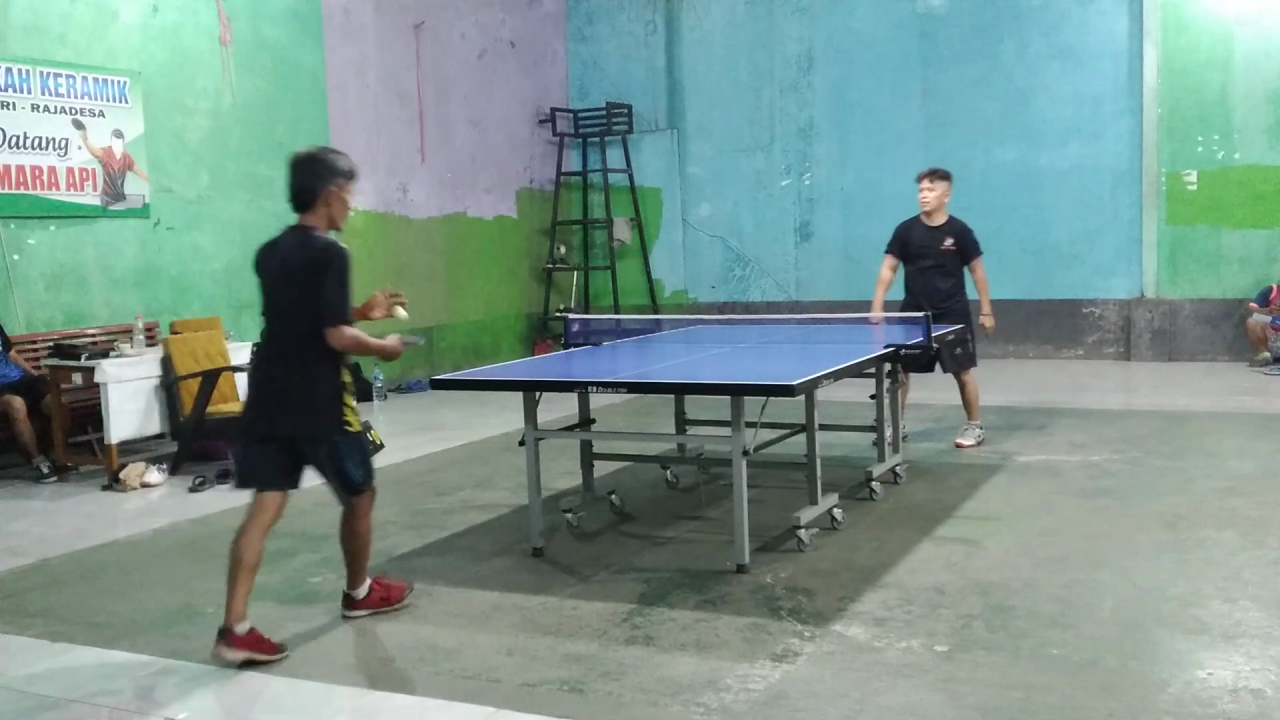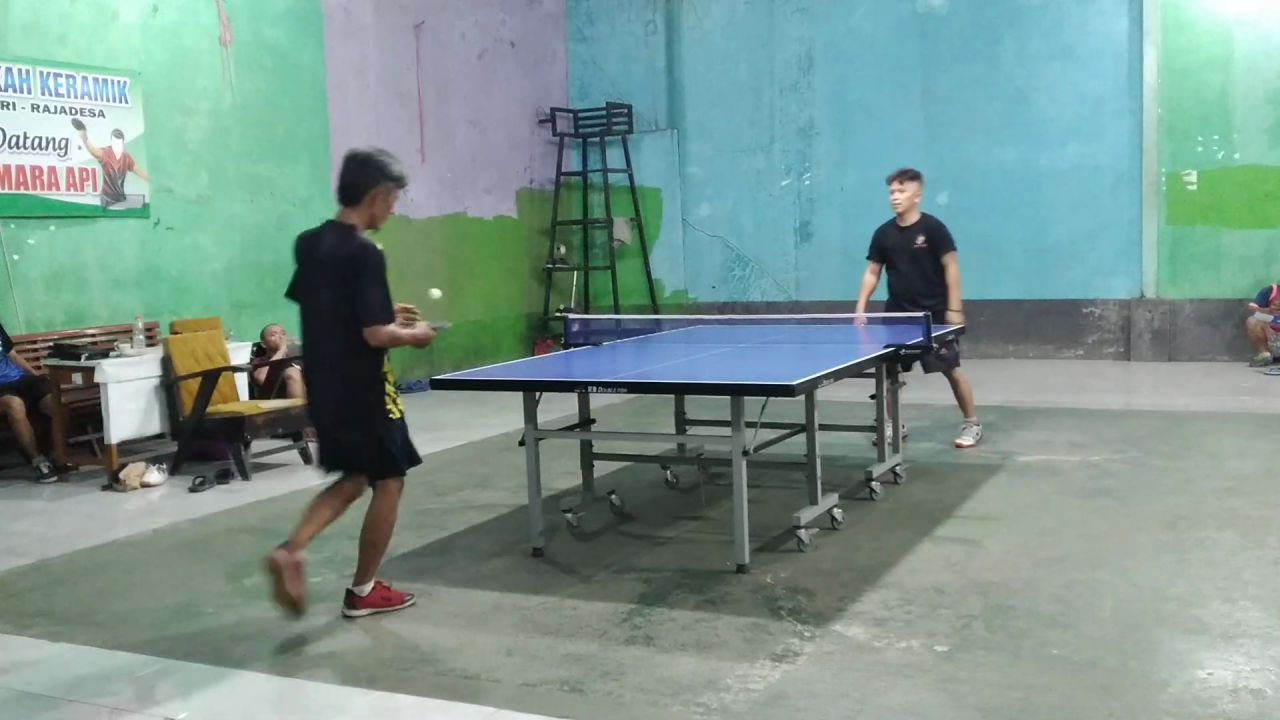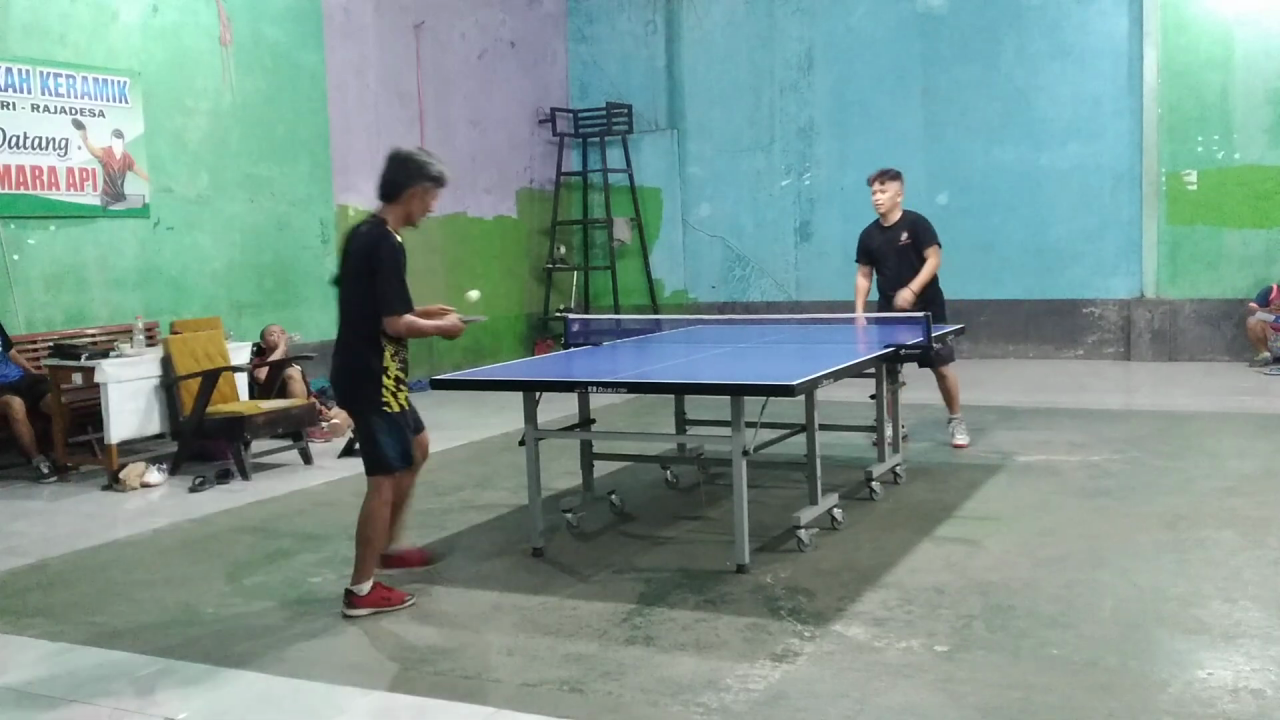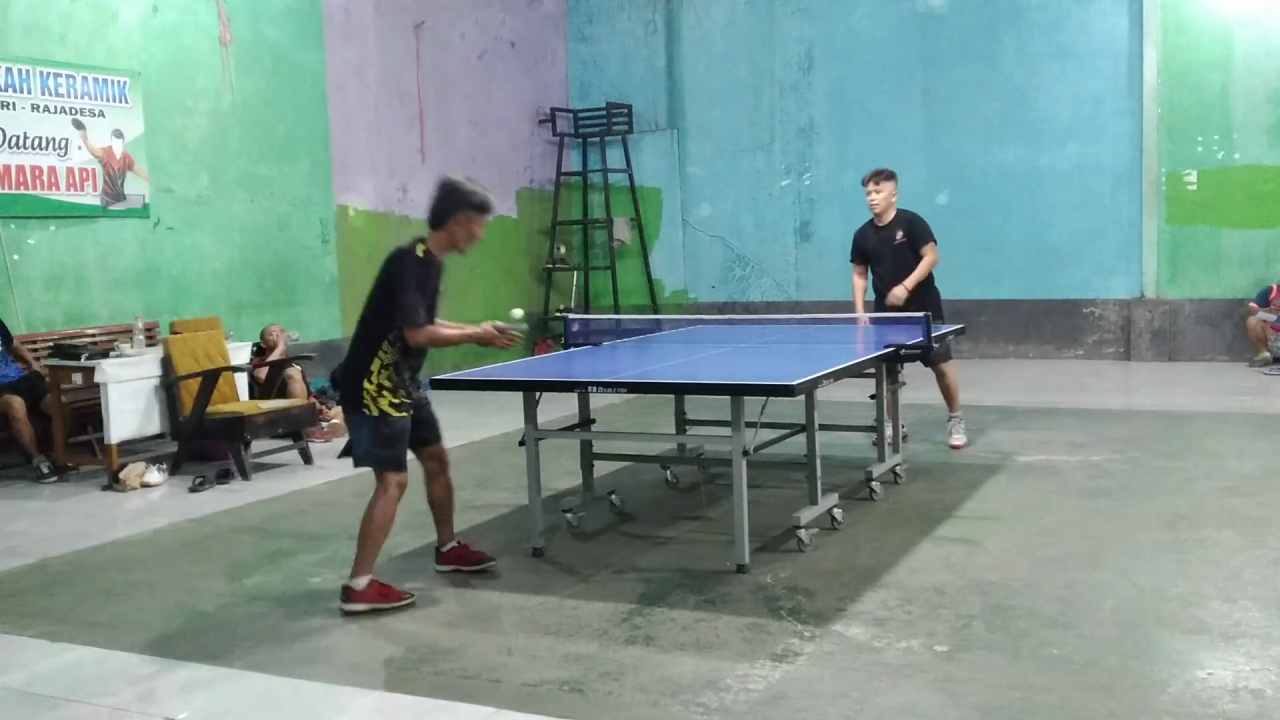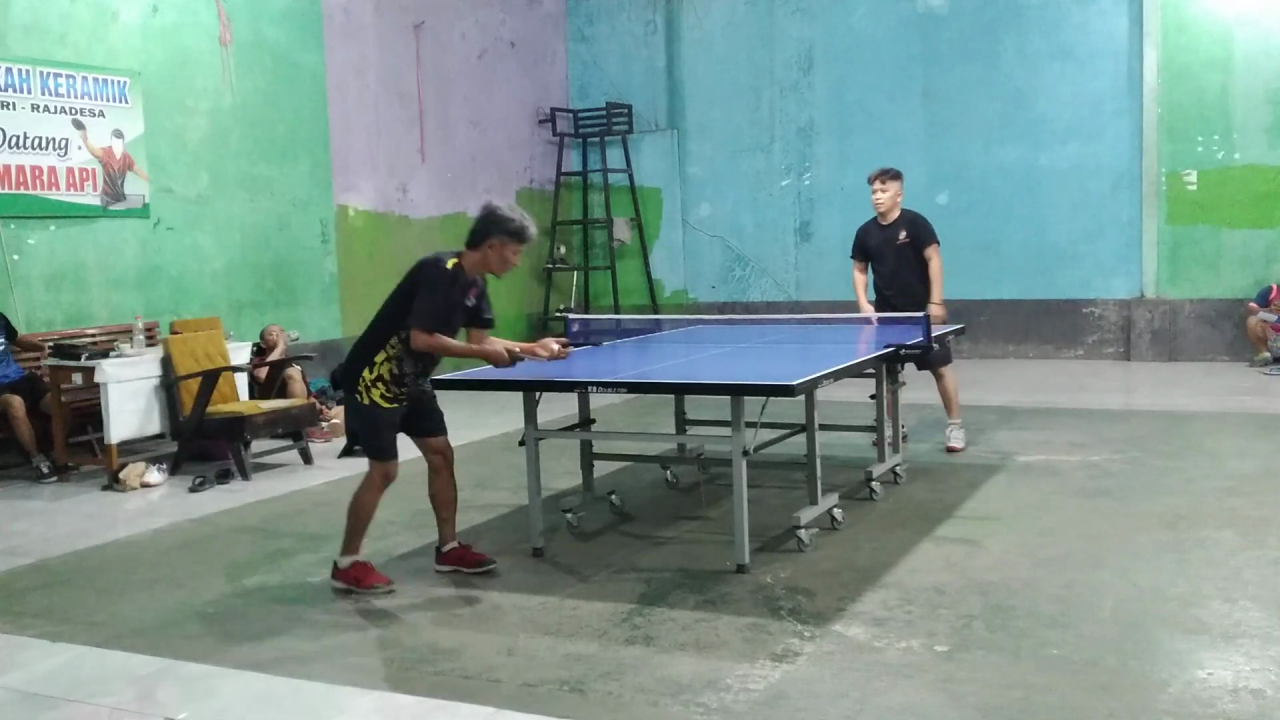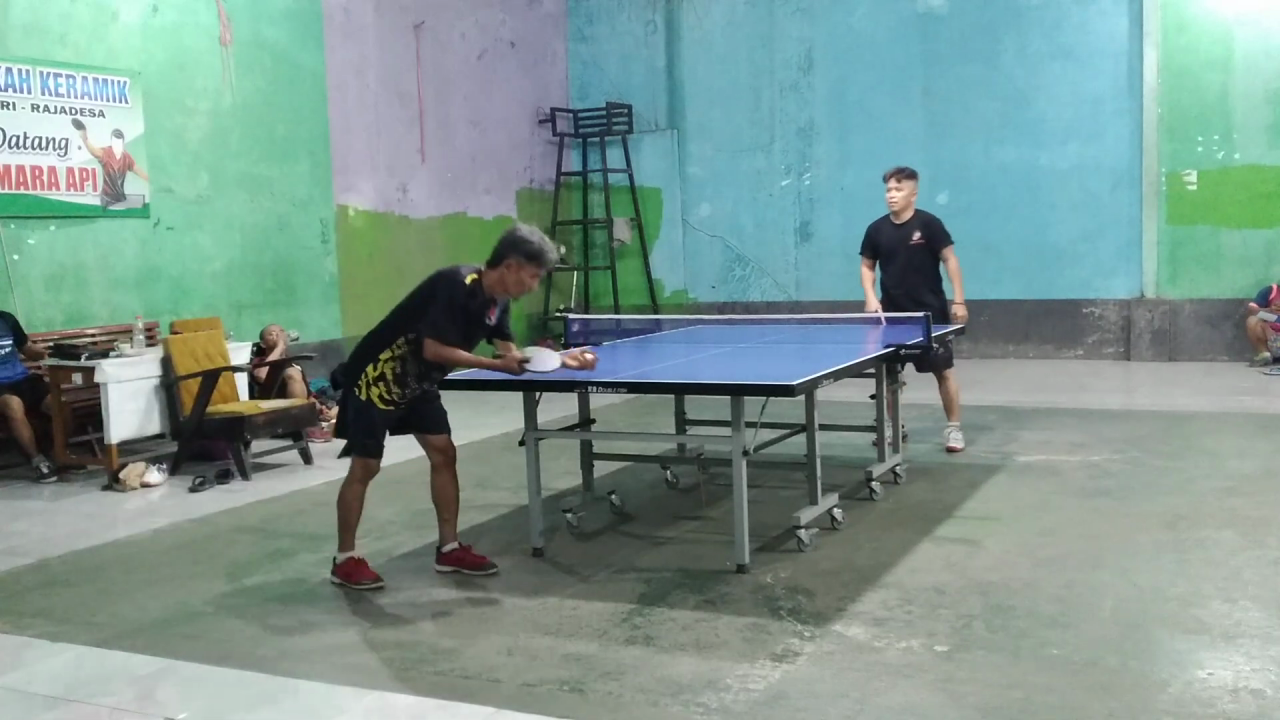
dt=0.2s
person 1, frame 1
left shoulder: (271, 252)
right shoulder: (328, 253)
right elbow: (335, 337)
left wrist: (359, 311)
right wrist: (382, 346)
left hip: (268, 401)
right hip: (320, 404)
left knee: (265, 508)
right knee: (360, 496)
left ankle: (235, 627)
right ankle: (359, 593)
person 1, frame 2
left shoulder: (309, 244)
right shoulder: (365, 253)
right elbow: (373, 334)
left wrist: (385, 313)
right wrist: (414, 335)
left hip: (323, 389)
right hip: (362, 392)
left knee: (351, 480)
right knee: (389, 482)
left ankle: (289, 552)
right ankle: (363, 590)
person 1, frame 3
left shoulder: (360, 235)
right shoulder: (388, 245)
right elbow: (394, 324)
left wrist: (422, 312)
right wrist: (441, 327)
left hip: (355, 374)
right hip: (374, 379)
left knee: (416, 449)
right knee: (388, 477)
left ankle: (384, 548)
right ankle: (361, 590)
person 1, frame 4
left shoulder: (428, 259)
right shoulder: (412, 261)
right elbow: (416, 334)
left wrist: (479, 330)
right wrist: (474, 336)
left hip: (402, 381)
right hip: (374, 383)
left knee: (436, 459)
right knee: (393, 480)
left ankle: (448, 549)
right ankle: (359, 586)
person 1, frame 5
left shoulder: (474, 284)
right shoulder: (438, 273)
left elbow: (479, 339)
right elbow: (421, 339)
left wrist: (533, 348)
right wrist: (483, 353)
left hip: (412, 379)
right hip: (376, 377)
left knee: (441, 454)
right knee: (383, 470)
left ankle: (448, 548)
right ankle: (347, 564)
person 1, frame 6
left shoulder: (497, 302)
right shoulder: (455, 286)
left elbow: (508, 353)
right elbow: (433, 349)
left wrist: (562, 359)
right wrist: (494, 365)
left hip: (418, 382)
right hip: (378, 376)
left knee: (444, 454)
right knee: (365, 468)
left ankle: (449, 548)
right ankle: (344, 560)
person 2, frame 1
left shoulder: (959, 231)
right shoulder: (906, 230)
left elbow: (977, 270)
right elbow: (888, 268)
left wrist: (986, 310)
right wrist: (877, 305)
left hip: (952, 314)
right hip: (913, 313)
left knee: (962, 370)
right knee: (899, 369)
left ankle: (974, 426)
right ankle: (896, 425)
person 2, frame 2
left shoulder: (933, 228)
right shoulder: (883, 233)
left elbow: (951, 267)
right elbow: (872, 272)
left wrist: (954, 307)
right wrist: (860, 307)
left hip: (934, 312)
right hip: (898, 312)
left knee: (951, 369)
left ankle: (971, 424)
right ankle: (893, 425)
person 2, frame 3
left shoulder: (916, 223)
right shoulder: (868, 235)
left elbow: (934, 260)
right elbow: (864, 275)
left wrist: (912, 290)
right wrist: (859, 311)
left hip: (926, 308)
right hip: (889, 312)
left knee: (941, 366)
left ankle: (956, 420)
right ankle: (894, 424)
person 2, frame 4
left shoulder: (911, 222)
right shoulder: (863, 235)
left elbow: (931, 257)
right elbow: (859, 275)
left wrist: (906, 285)
right wrist: (859, 310)
left hip: (923, 307)
right hip: (886, 312)
left knee: (941, 364)
left ankle: (955, 419)
right ankle: (893, 425)
person 2, frame 5
left shoulder: (915, 222)
right shoulder: (865, 232)
left elbow: (934, 260)
right elbow: (859, 270)
left wrist: (936, 301)
right wrist: (863, 302)
left hip: (921, 309)
right hip: (886, 312)
left knee: (940, 367)
left ankle: (955, 426)
person 2, frame 6
left shoulder: (929, 223)
right shoulder: (876, 230)
left elbow: (950, 260)
right elbow: (867, 267)
left wrist: (958, 300)
right wrist: (871, 297)
left hip: (930, 311)
right hip: (892, 312)
left knee: (943, 370)
left ankle: (954, 428)
